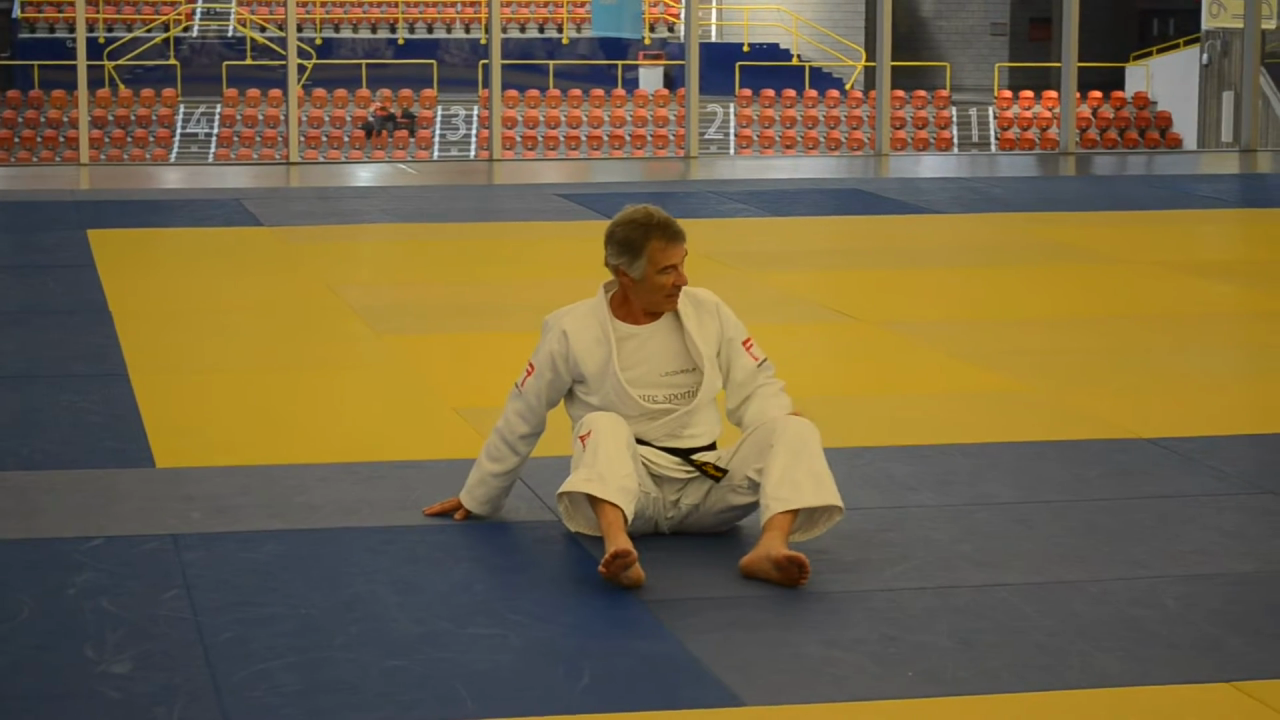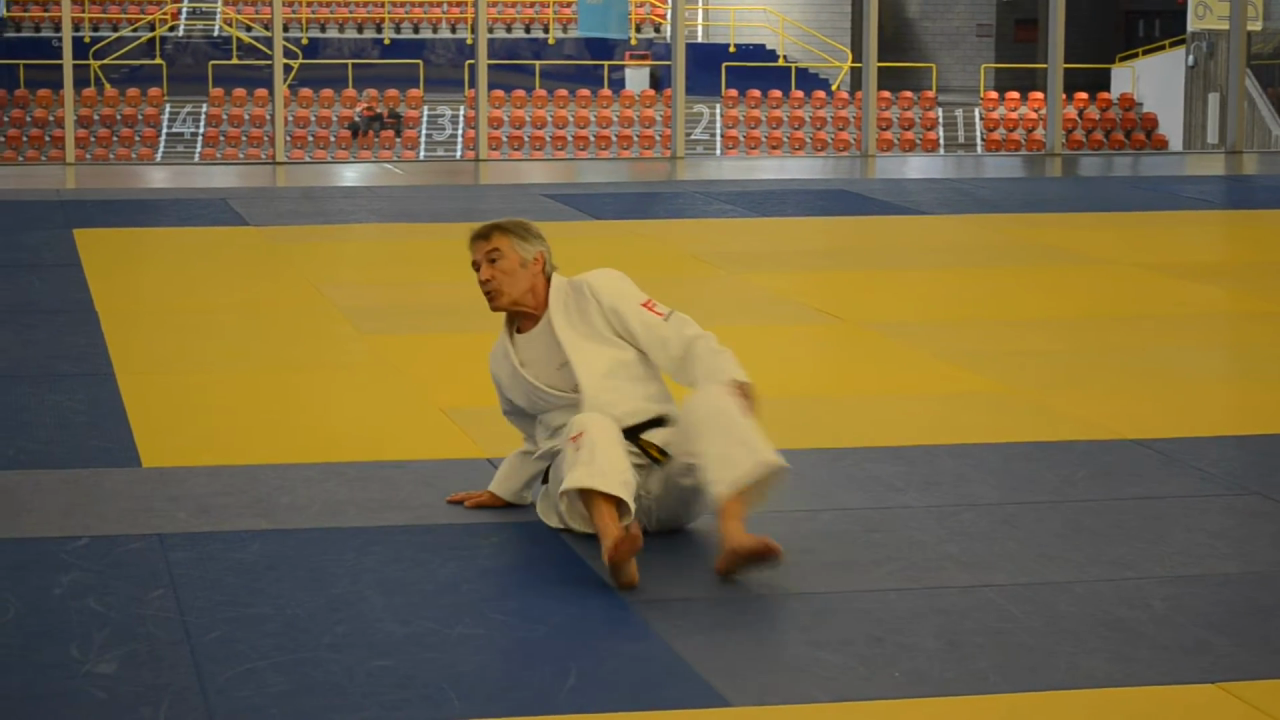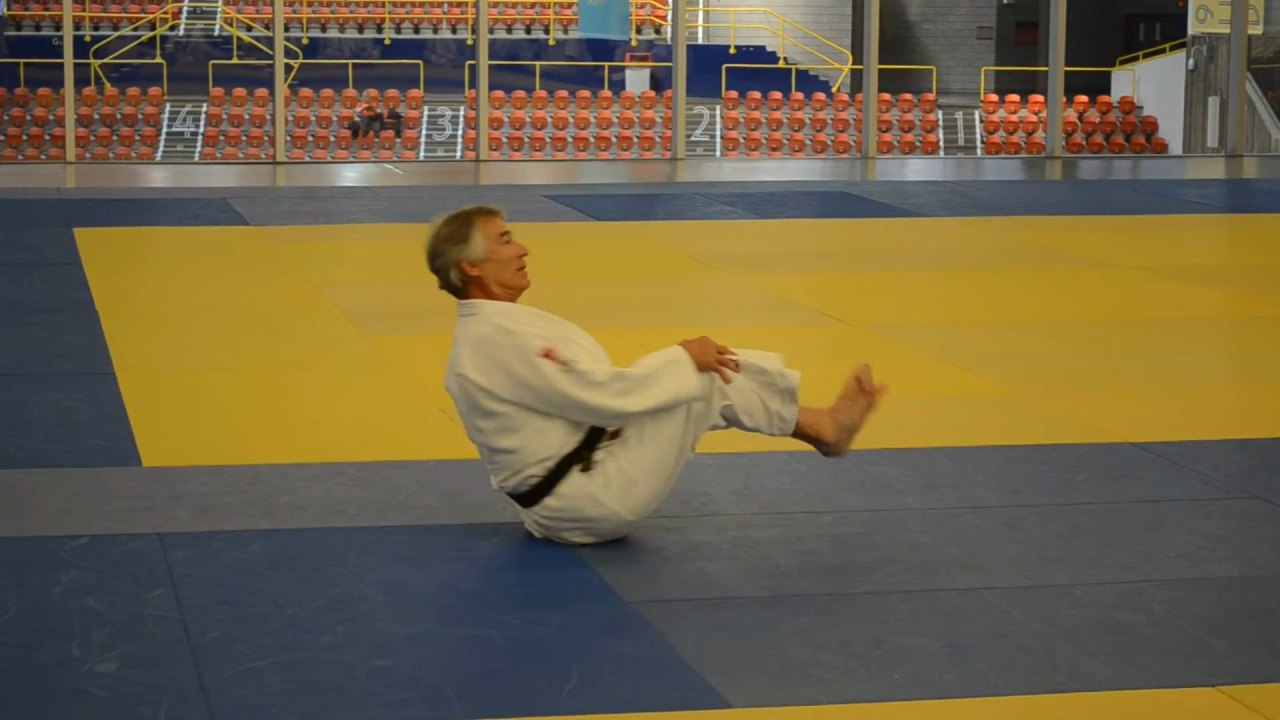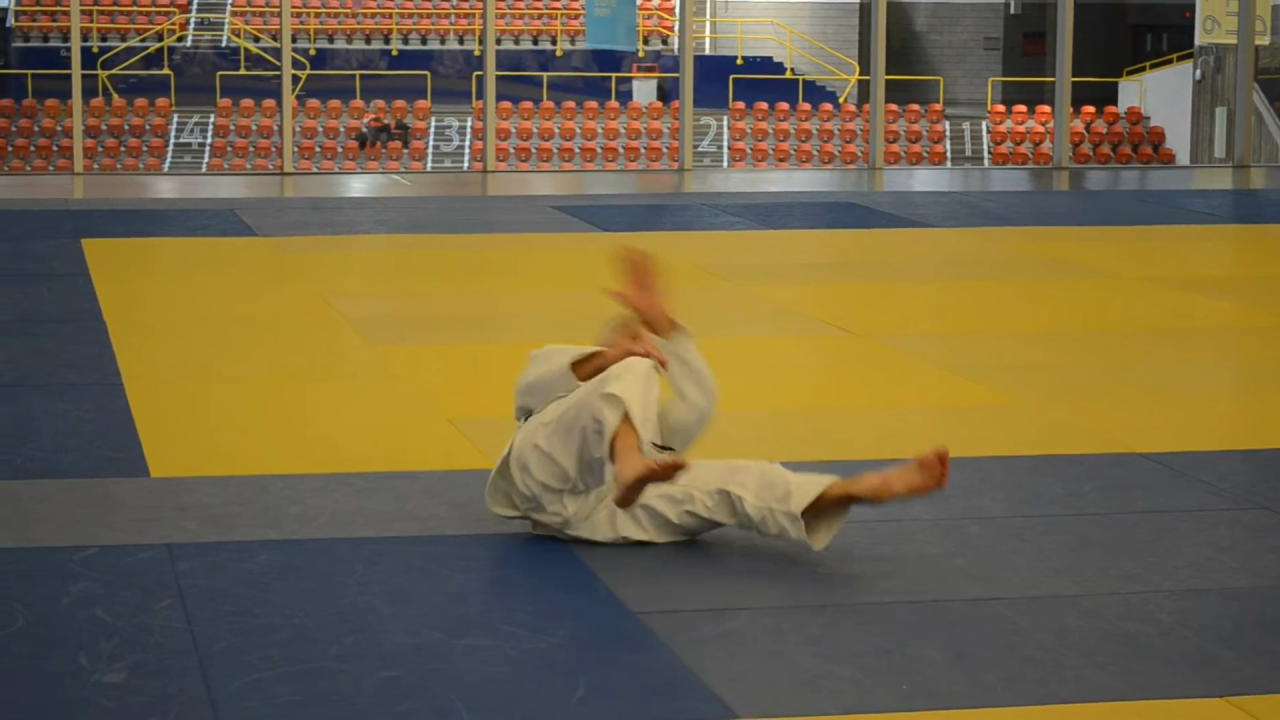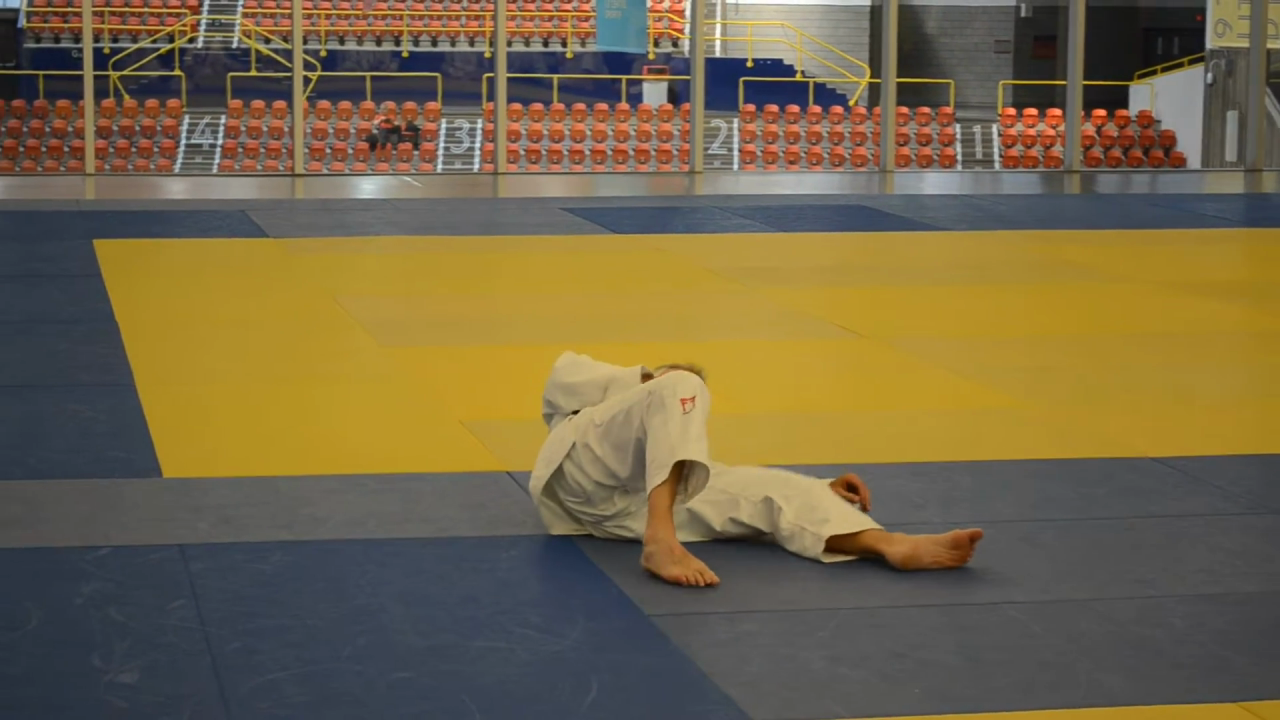
dt=1s
person 1, frame 1
left shoulder: (706, 310)
right shoulder: (571, 331)
left elbow: (755, 384)
right elbow: (520, 420)
left wrist: (778, 423)
right wrist: (475, 497)
left hip: (702, 483)
right hip: (622, 481)
left knee: (792, 433)
right knee: (602, 428)
left ankle: (768, 549)
right ankle: (618, 549)
person 1, frame 2
left shoulder: (597, 291)
right shoulder: (503, 358)
left elbow: (683, 344)
left wrist: (730, 387)
right wrist: (504, 491)
left hip: (665, 466)
right hip: (587, 484)
left knee: (711, 407)
right knee: (592, 431)
left ankle: (734, 540)
right ankle: (614, 547)
person 1, frame 3
left shoulder: (478, 338)
right shoulder: (503, 335)
right elbow: (605, 396)
right wrist: (684, 360)
right hip: (594, 499)
left knee: (704, 370)
right knee: (710, 379)
left ankle: (825, 426)
right ankle: (826, 428)
person 1, frame 4
left shoulder: (653, 425)
left elbow: (698, 402)
right elbow: (537, 379)
left wrist: (659, 319)
right wrist: (614, 354)
left hip: (602, 511)
right hip: (547, 479)
left knee: (740, 482)
right knee: (629, 374)
left ankle: (864, 487)
right ankle: (628, 468)
person 1, frame 5
left shoulder: (682, 456)
right shoulder: (589, 411)
left elbow: (751, 488)
right elbow: (565, 376)
left wrist: (825, 489)
right wrist: (644, 383)
left hip: (625, 508)
right hip: (584, 471)
left knee: (773, 490)
right knee: (681, 390)
left ankle: (895, 546)
right ankle: (661, 542)
